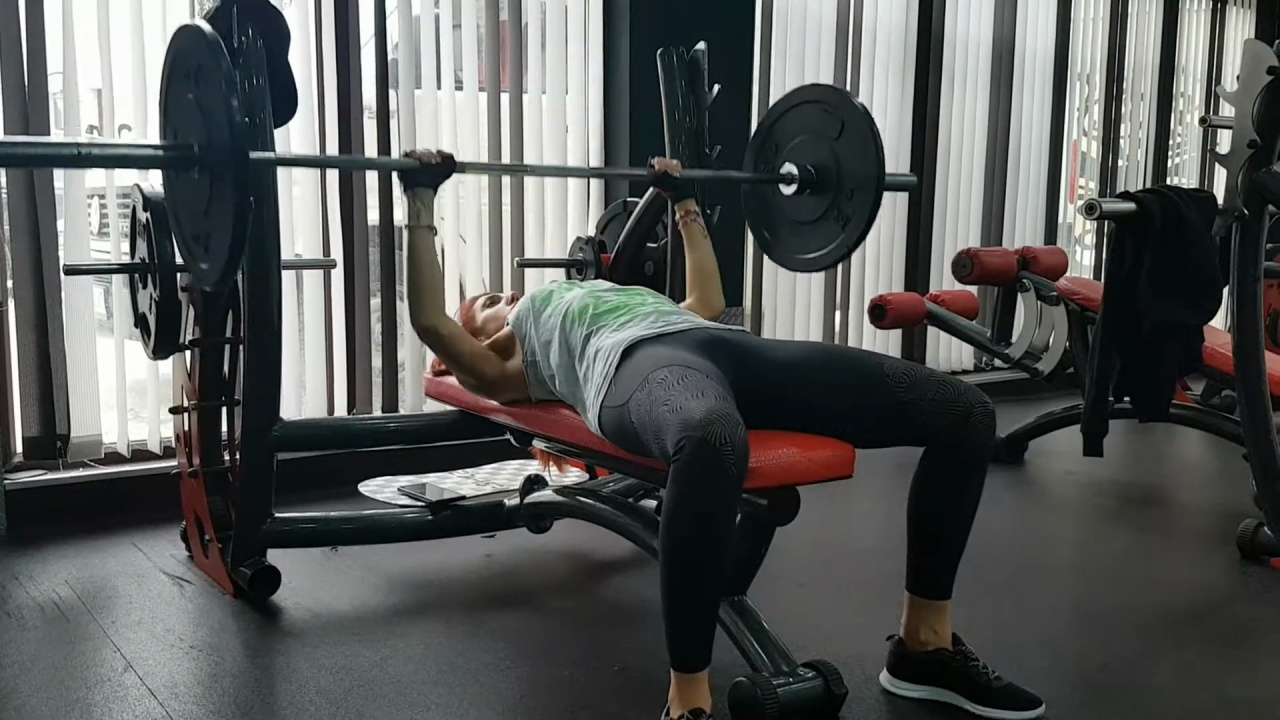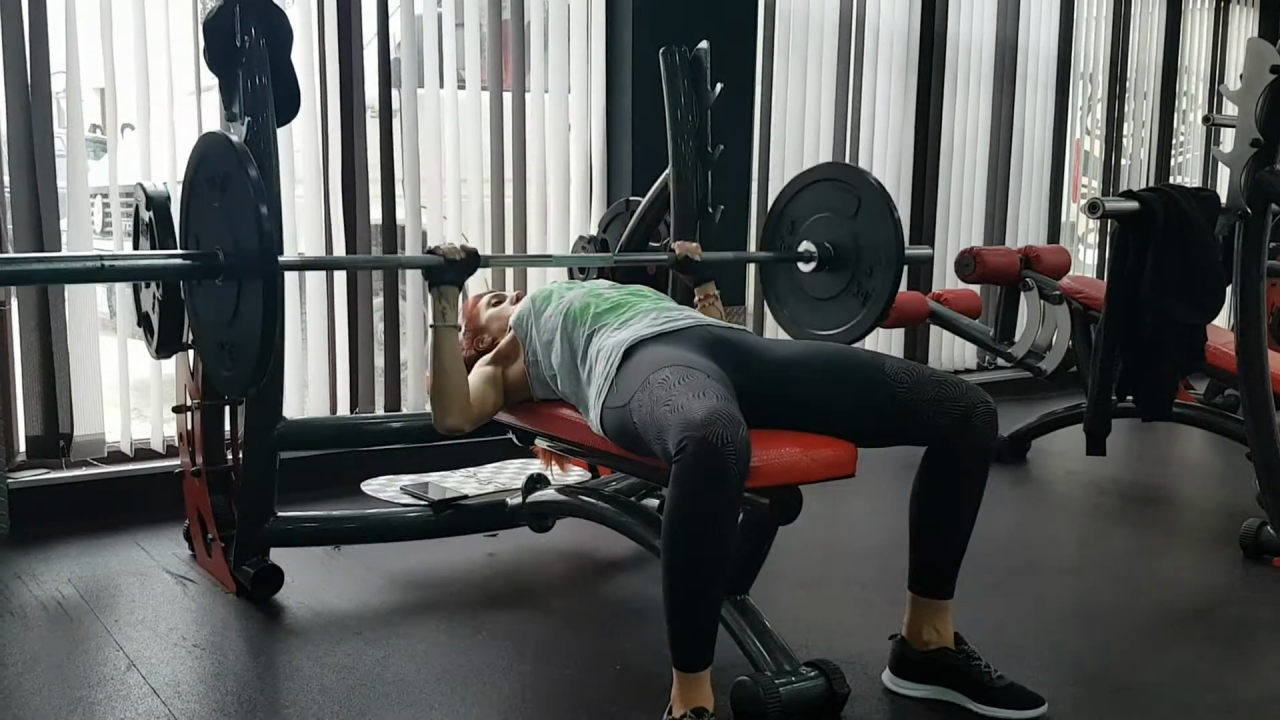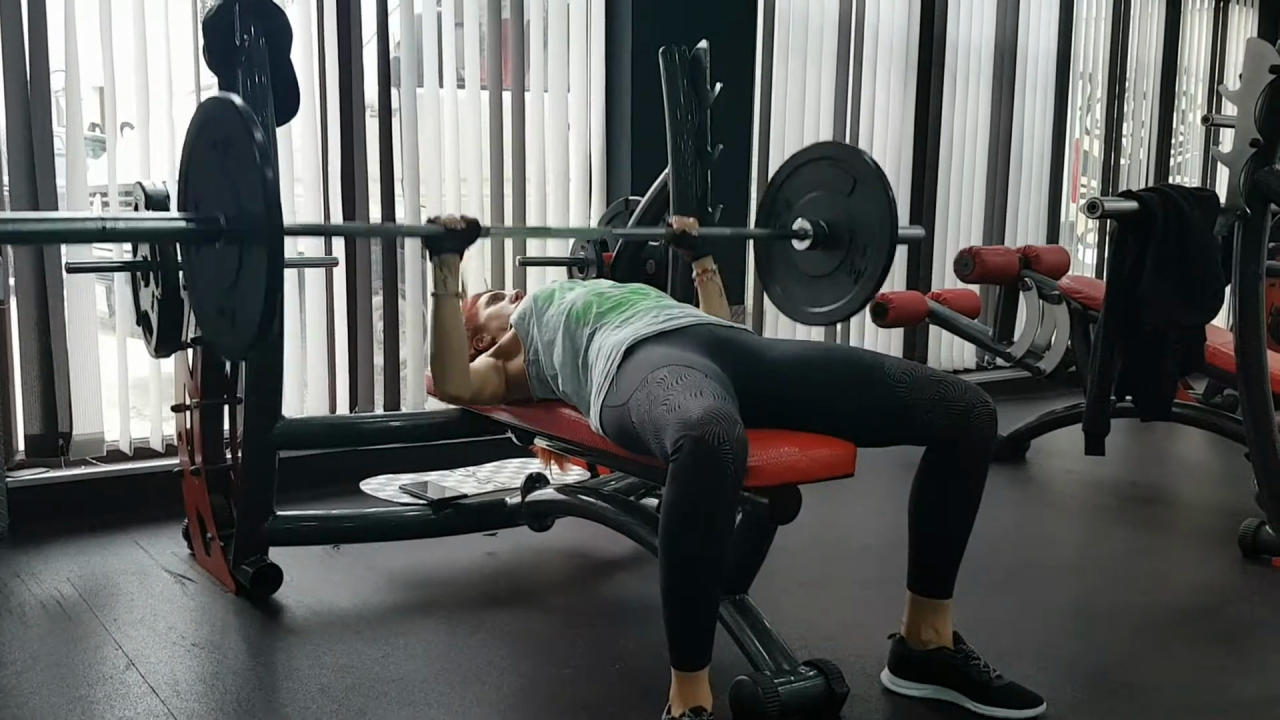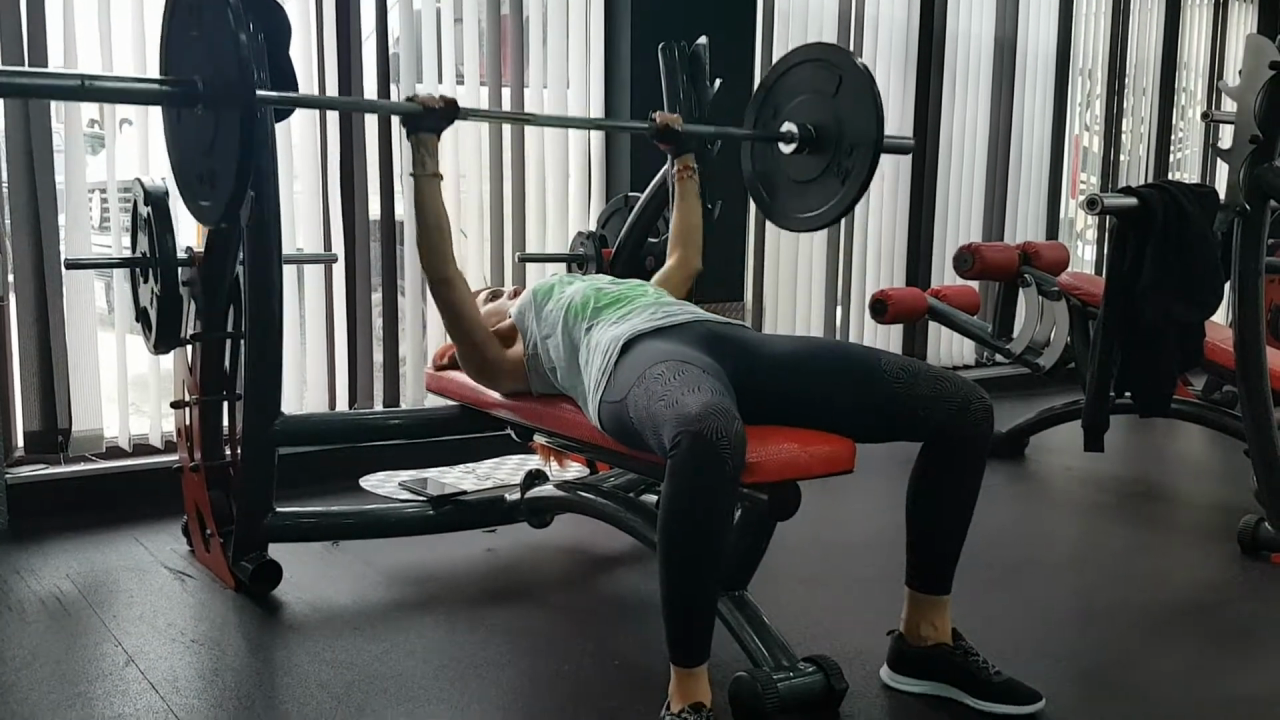
dt=0.5s
person 1, frame 1
left shoulder: (588, 307)
right shoulder: (501, 369)
left elbow: (708, 302)
right elbow: (429, 320)
left wrist: (684, 202)
right wrist: (420, 200)
left hip: (725, 348)
left knee: (963, 412)
right knee: (710, 440)
left ankle: (924, 646)
person 1, frame 2
left shoulder: (601, 297)
right shoulder: (504, 363)
right elbow: (452, 417)
left wrist: (701, 279)
right wrist: (444, 296)
left knee: (965, 412)
right knee: (713, 441)
left ankle: (926, 645)
person 1, frame 3
left shoulder: (586, 299)
right shoulder: (507, 360)
right elbow: (453, 385)
left wrist: (701, 258)
right wrist: (447, 265)
left knee: (966, 413)
right knee: (709, 439)
left ankle: (925, 643)
person 1, frame 4
left shoulder: (598, 302)
right shoulder: (503, 361)
left elbow: (684, 263)
right elbow: (444, 279)
left wrist: (683, 162)
right wrist: (426, 151)
left knee: (963, 409)
right knee: (707, 436)
left ankle: (925, 640)
